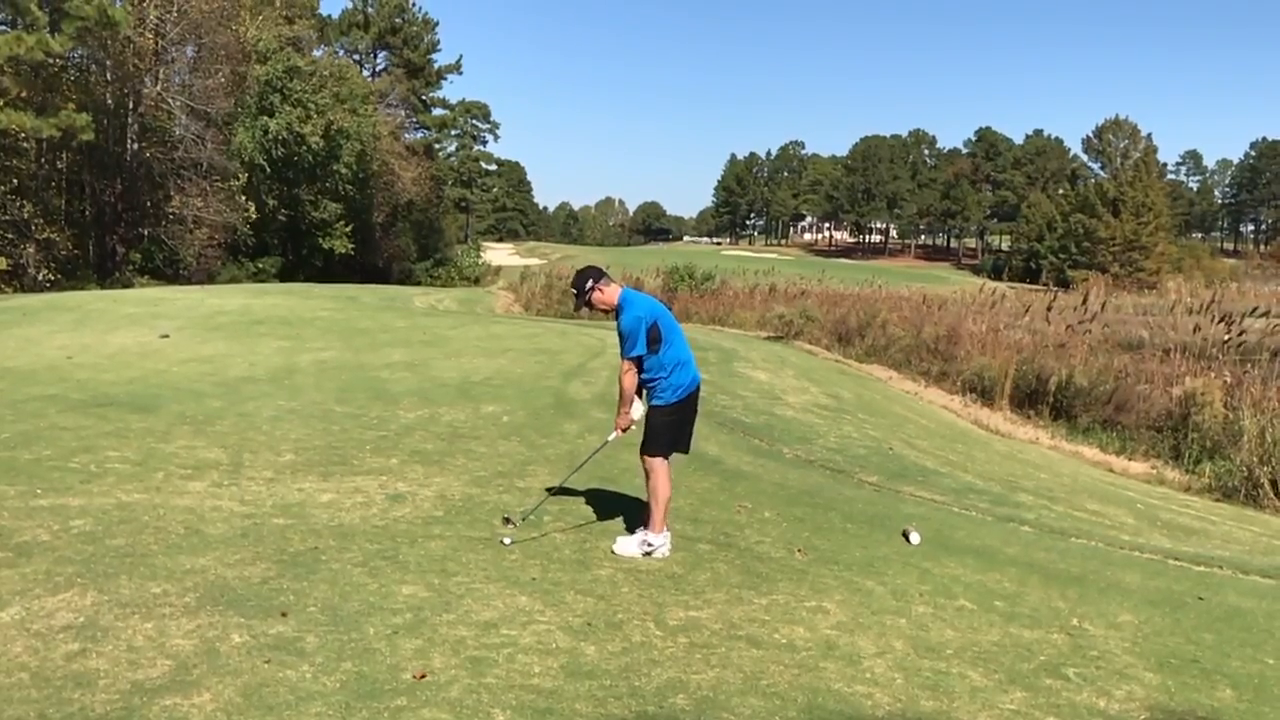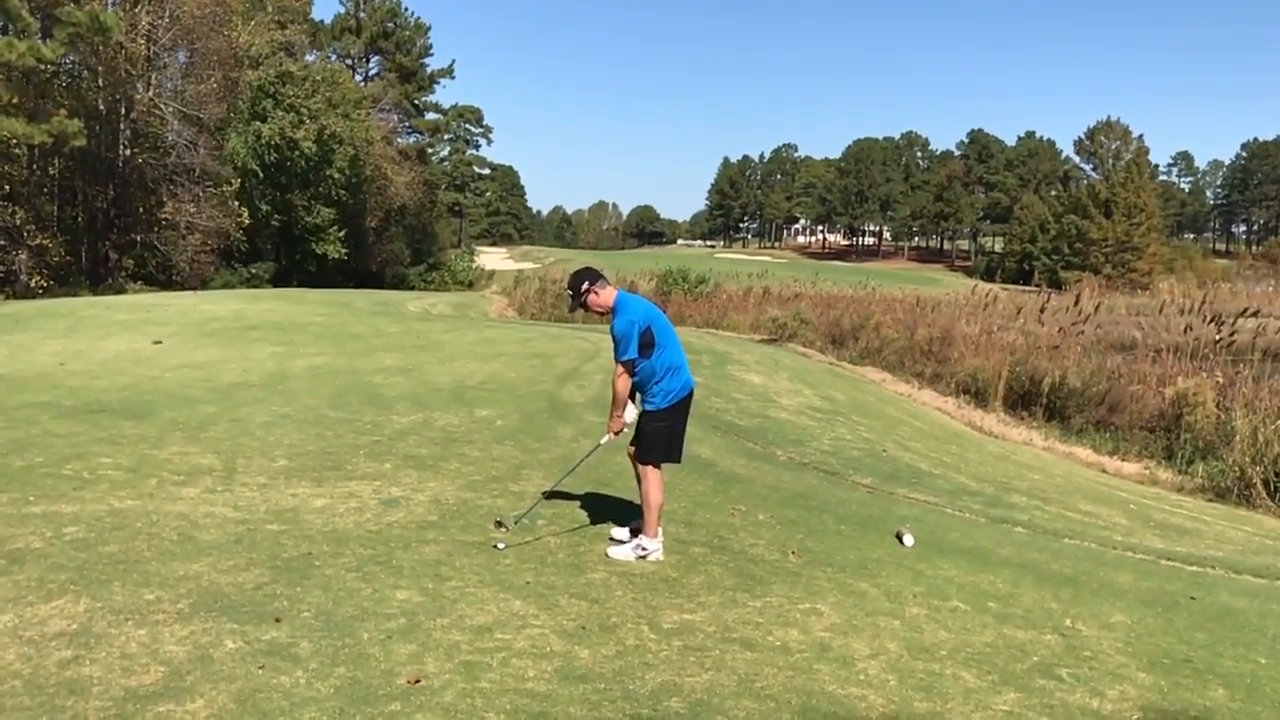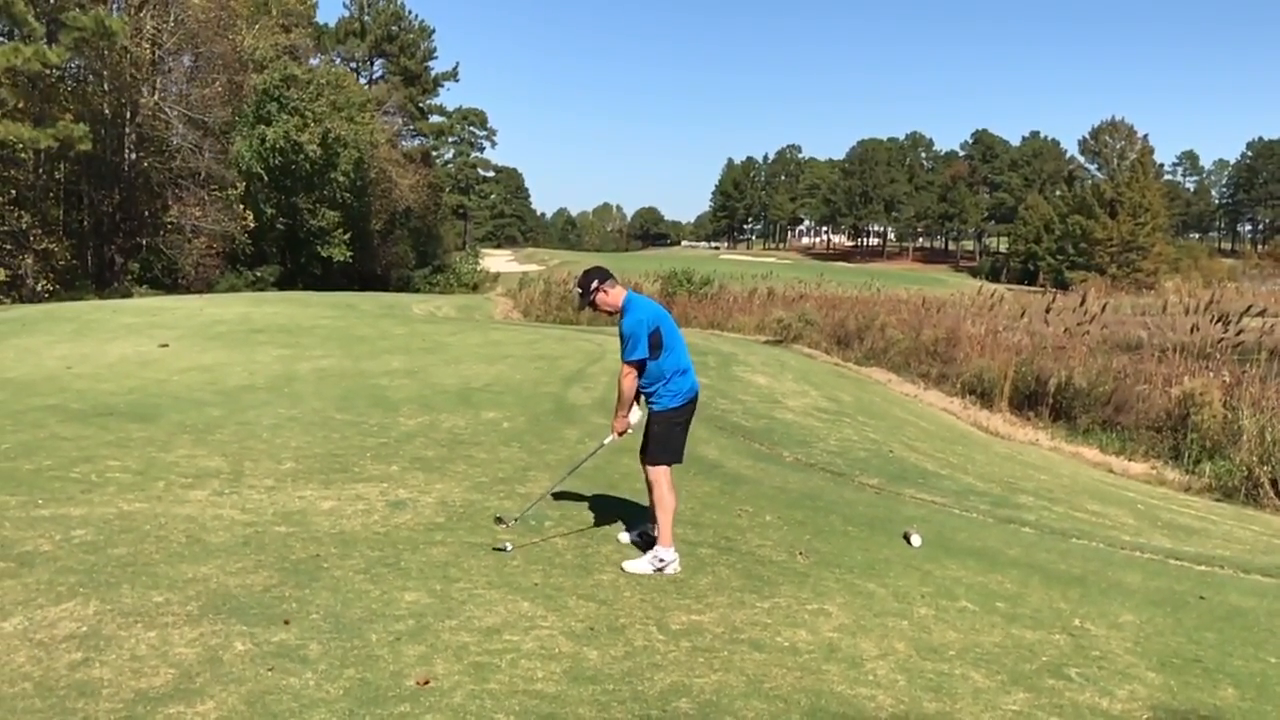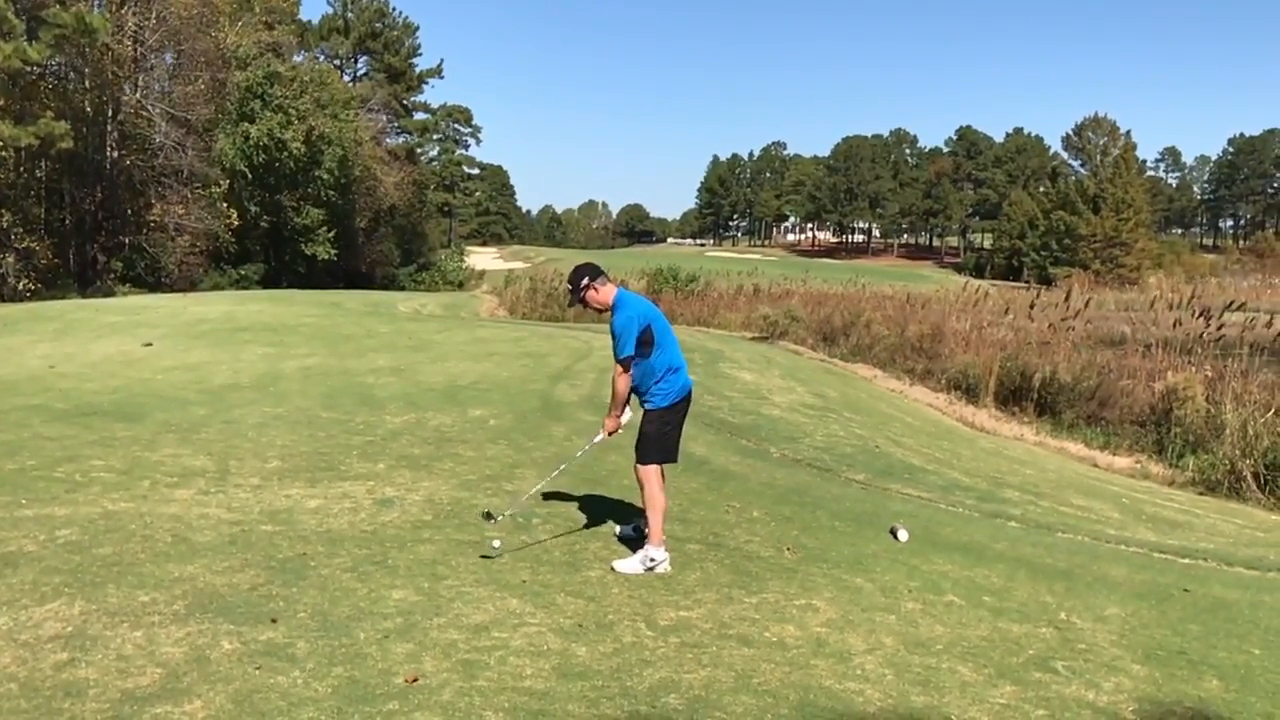
dt=1s
person 1, frame 1
left shoulder: (632, 313)
right shoulder: (633, 303)
left elbow: (629, 370)
right elbow: (640, 365)
left wrist: (623, 412)
right wrist: (635, 402)
left hip: (673, 389)
right hip: (671, 388)
left knee: (655, 460)
right knee: (652, 458)
left ankle: (656, 538)
right ankle: (657, 528)
person 1, frame 2
left shoulder: (625, 318)
right shoulder: (630, 305)
left elbow: (622, 374)
left wrist: (616, 416)
right wrist: (628, 405)
left hip: (665, 395)
right hip: (666, 391)
left knee: (648, 465)
right knee: (637, 454)
left ankle: (649, 543)
right ankle: (649, 526)
person 1, frame 3
left shoulder: (634, 318)
right shoulder: (637, 306)
left elbow: (629, 374)
left wrist: (620, 416)
right wrist: (632, 407)
left hip: (671, 397)
right hip: (670, 394)
left knee: (658, 470)
right knee: (648, 460)
left ankle: (665, 553)
right ankle: (656, 527)
person 1, frame 4
left shoulder: (624, 315)
right shoulder: (628, 304)
left elbow: (624, 373)
right elbow: (632, 367)
left wrist: (613, 415)
right wrist: (621, 409)
left hip: (664, 396)
right hip: (667, 392)
left knee: (647, 469)
right knee: (650, 463)
left ankle: (655, 552)
right ankle: (651, 524)
